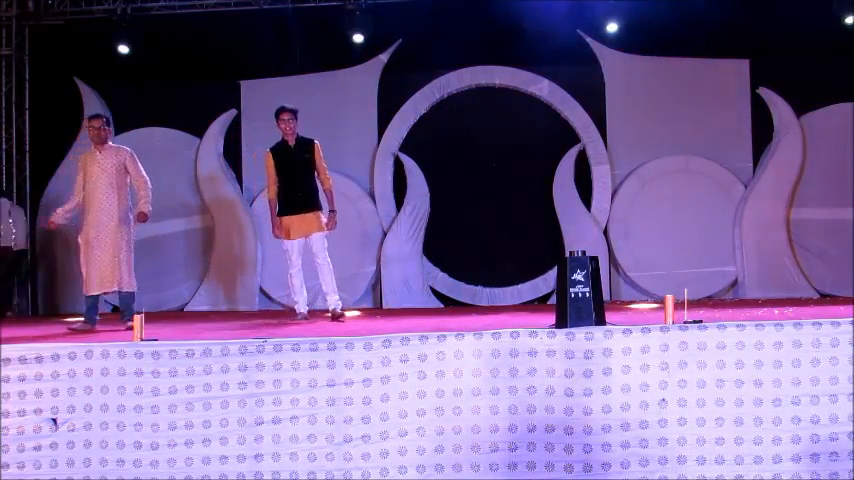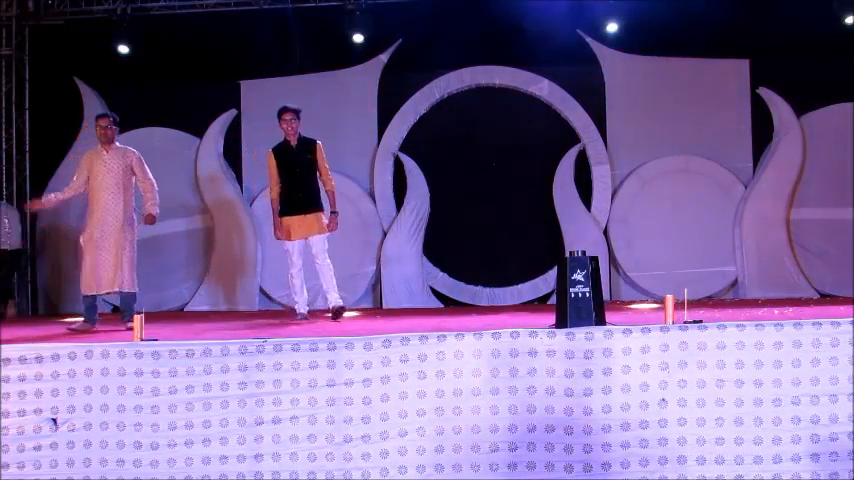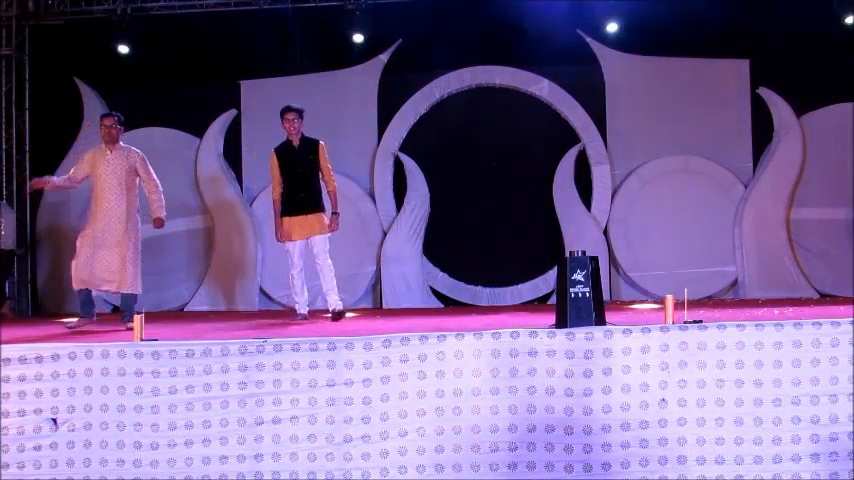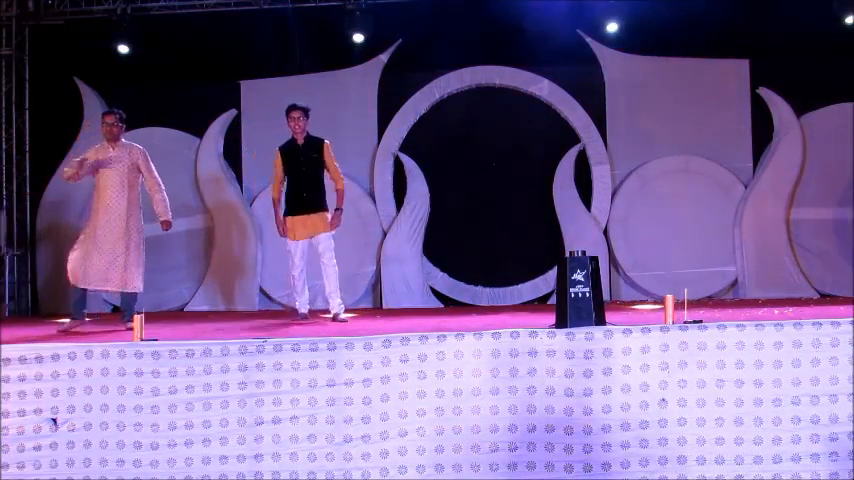
dt=0.1s
person 1, frame 1
left shoulder: (124, 154)
right shoulder: (84, 159)
left elbow: (142, 182)
right elbow: (79, 194)
left wrist: (144, 207)
right wrist: (59, 216)
left hip: (118, 221)
right hip: (93, 223)
left knee: (122, 265)
right knee: (92, 268)
left ankle: (128, 317)
right ankle: (89, 319)
person 1, frame 2
left shoulder: (130, 155)
right shoulder: (89, 158)
left elbow: (148, 184)
right elbow: (75, 187)
left wrist: (151, 210)
right wrist: (46, 201)
left hip: (122, 222)
right hip: (96, 223)
left knee: (124, 266)
right knee: (91, 268)
left ankle: (128, 317)
right ankle: (89, 319)
person 1, frame 3
left shoulder: (134, 155)
right shoulder: (92, 156)
left elbow: (152, 185)
right elbow: (72, 179)
left wrist: (158, 213)
right wrist: (49, 181)
left hip: (125, 223)
right hip: (98, 222)
left knee: (127, 267)
right knee: (83, 265)
left ankle: (129, 318)
right ankle: (87, 314)
person 1, frame 4
left shoulder: (136, 152)
right shoulder: (94, 153)
left elbow: (154, 184)
right elbow: (68, 175)
left wrist: (164, 214)
right wrist: (77, 166)
left hip: (128, 221)
right hip: (100, 221)
left knee: (128, 266)
right knee: (81, 262)
left ankle: (128, 317)
right ankle: (77, 315)
person 2, frame 1
left shoulder: (312, 146)
right shoulder: (273, 153)
left elbow: (325, 179)
right elbow: (272, 189)
left wrist: (332, 210)
right wrist: (274, 221)
left hip: (313, 213)
right hip: (288, 217)
left knee: (321, 258)
right knee: (294, 264)
left ankle: (334, 305)
right ankle: (301, 309)
person 2, frame 2
left shoulder: (315, 146)
right shoulder: (275, 153)
left elbow: (327, 181)
right elbow: (275, 190)
left wrist: (333, 212)
right wrist: (276, 222)
left hip: (314, 214)
right hip: (289, 217)
left knee: (322, 259)
right knee: (295, 265)
left ankle: (335, 303)
right ankle: (301, 308)
person 2, frame 3
left shoulder: (317, 146)
right shoulder: (277, 153)
left elbow: (329, 181)
right elbow: (277, 191)
left wrist: (335, 212)
right wrist: (277, 223)
left hip: (316, 214)
right hip: (290, 218)
left knee: (323, 260)
right knee: (296, 265)
left ankle: (335, 305)
right ankle: (302, 309)
person 2, frame 4
left shoulder: (322, 146)
right shoulder: (282, 152)
left elbow: (338, 180)
right elbow: (277, 188)
left wrist: (338, 209)
right wrist: (277, 217)
left hip: (319, 214)
right hip: (293, 217)
left knee: (327, 260)
right knee: (297, 266)
left ankle: (337, 309)
right ankle: (302, 308)
